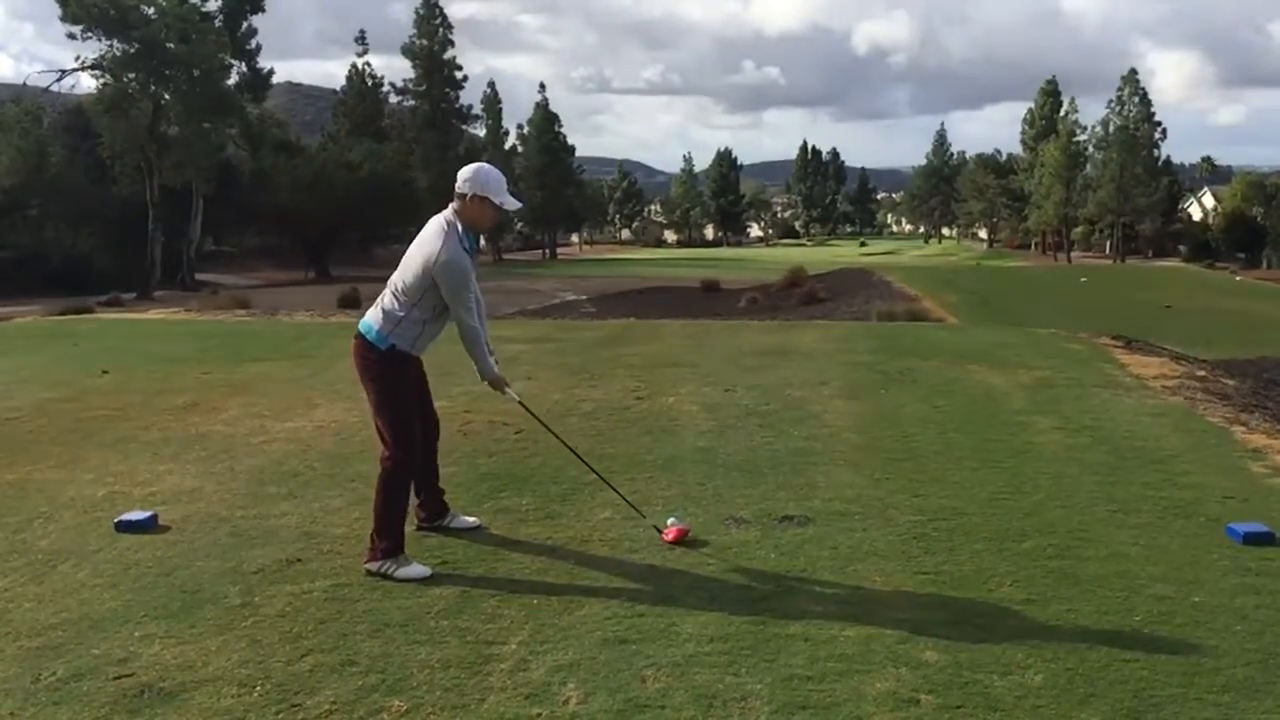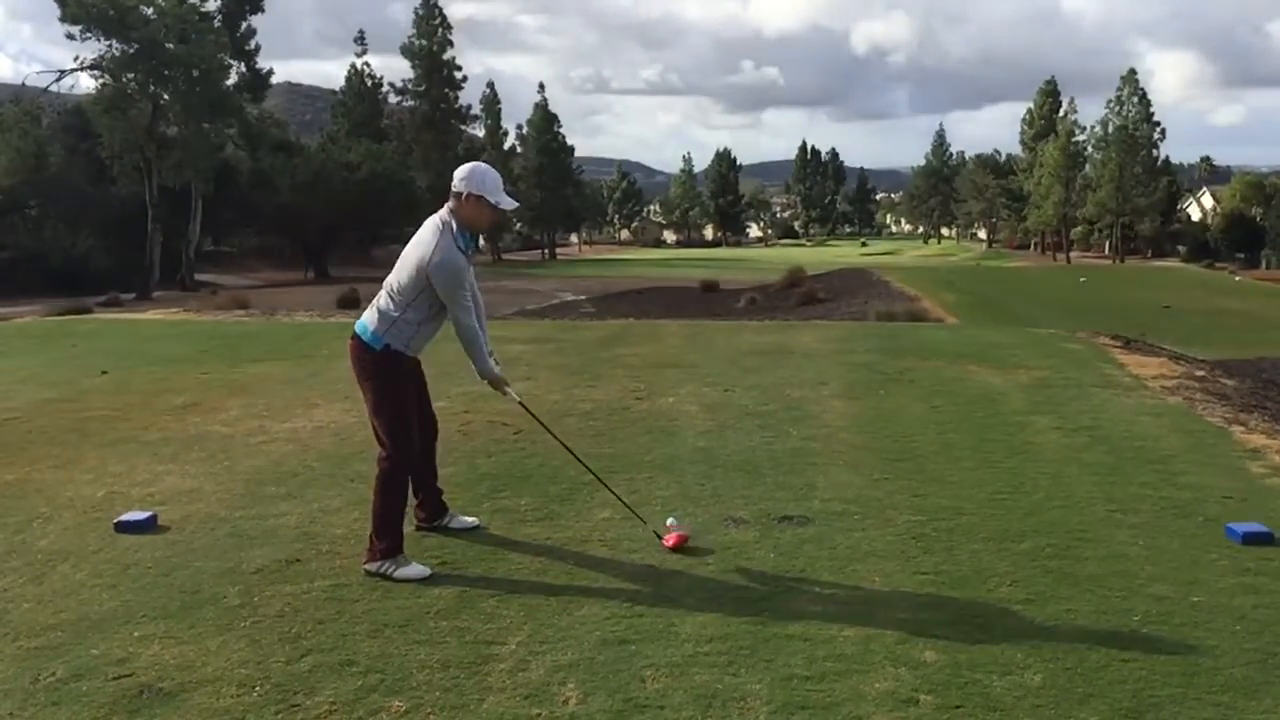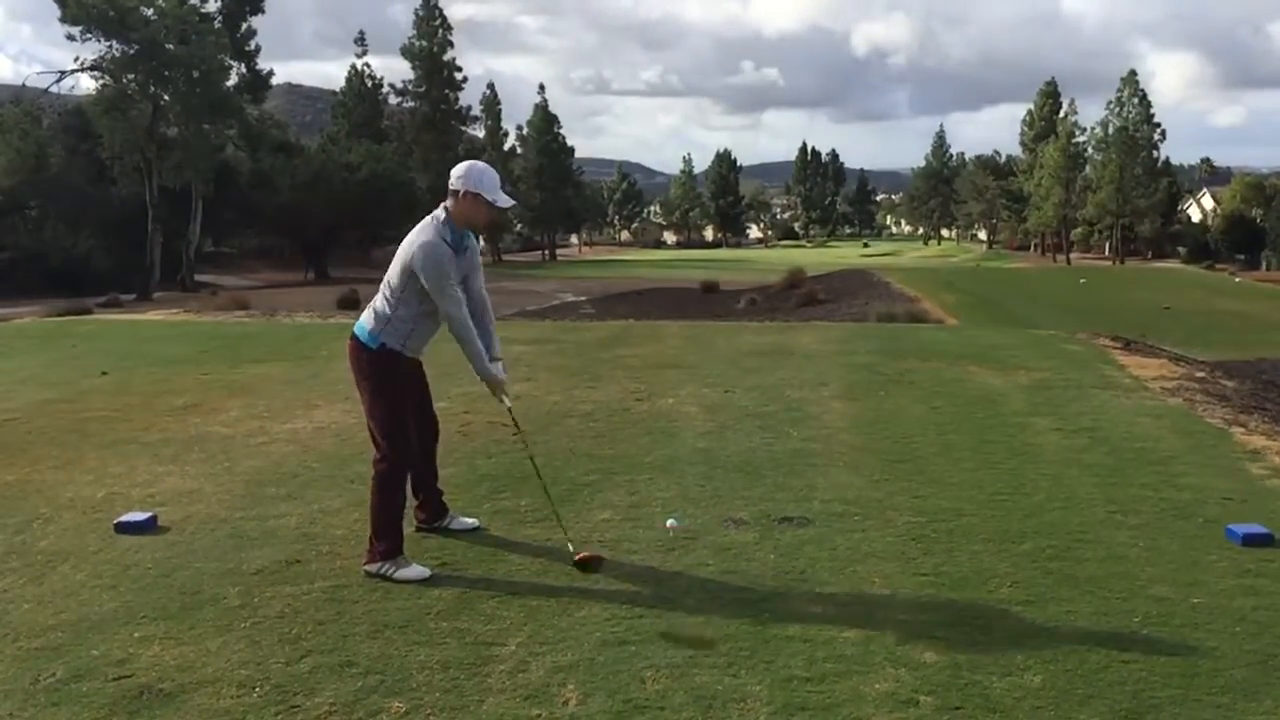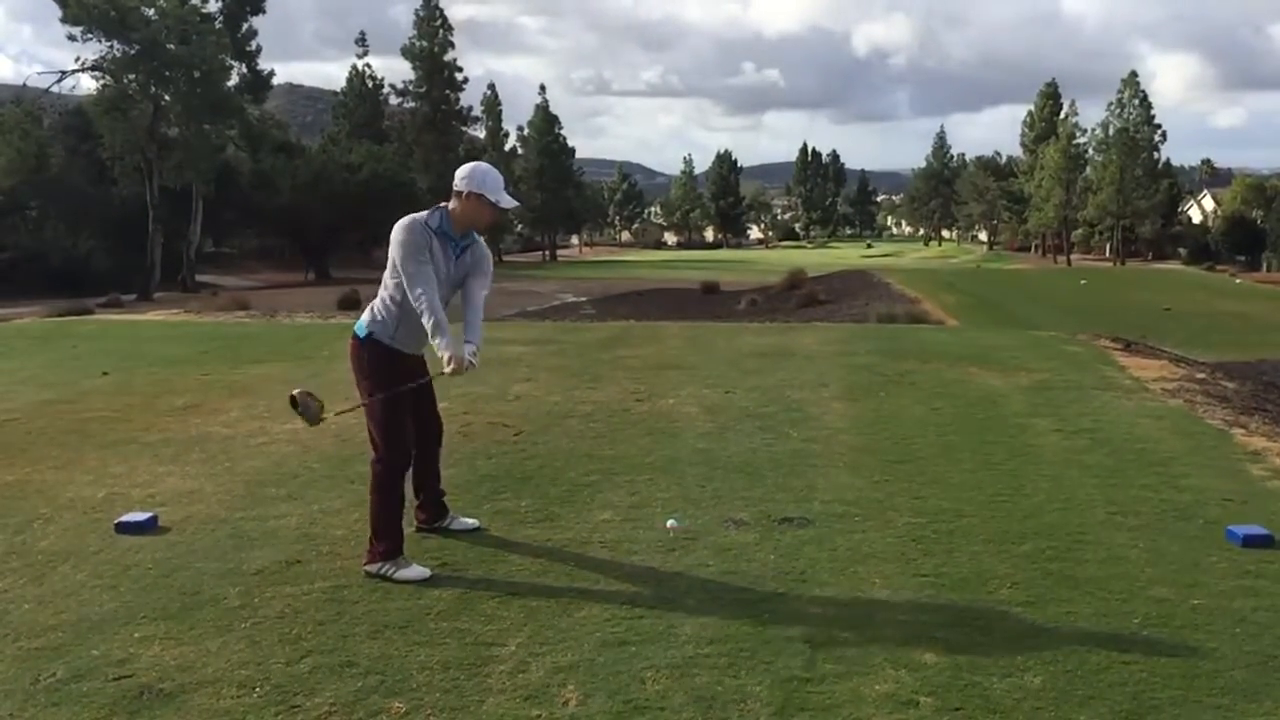
dt=0.2s
person 1, frame 1
left shoulder: (451, 226)
right shoulder: (450, 255)
left elbow: (473, 301)
right elbow: (466, 321)
left wrist: (489, 355)
right wrist: (488, 370)
left hip: (399, 347)
right hip: (382, 351)
left knee: (426, 430)
right knee: (402, 448)
left ankle: (432, 510)
right ankle: (383, 552)
person 1, frame 2
left shoulder: (451, 231)
right shoulder: (445, 254)
left elbow: (472, 298)
right elbow: (463, 321)
left wrist: (489, 355)
right wrist: (488, 370)
left hip: (398, 348)
right hip: (378, 351)
left knee: (424, 431)
right knee: (399, 449)
left ankle: (430, 510)
right ankle: (382, 552)
person 1, frame 3
left shoulder: (465, 242)
right shoulder: (431, 246)
left elbow: (478, 303)
right elbow: (455, 315)
left wrist: (495, 358)
right wrist: (484, 371)
left hip: (403, 351)
right hip: (377, 351)
left knee: (425, 433)
right knee: (396, 451)
left ankle: (431, 512)
right ankle: (382, 554)
person 1, frame 4
left shoulder: (478, 251)
right shoulder: (412, 230)
left elbow: (474, 302)
right elbow: (422, 294)
left wrist: (467, 347)
right wrist: (446, 343)
left hip: (410, 351)
right hip: (376, 348)
left knee: (429, 433)
right knee: (394, 450)
left ankle: (432, 512)
right ankle: (383, 554)
